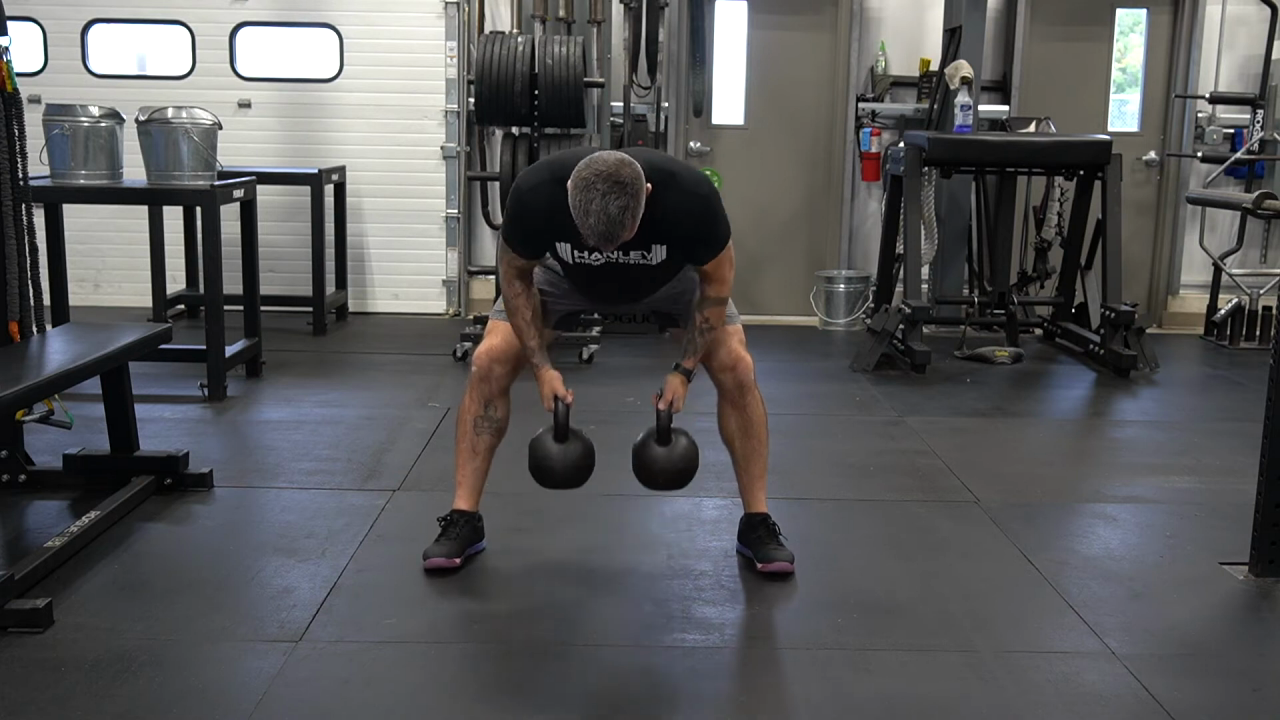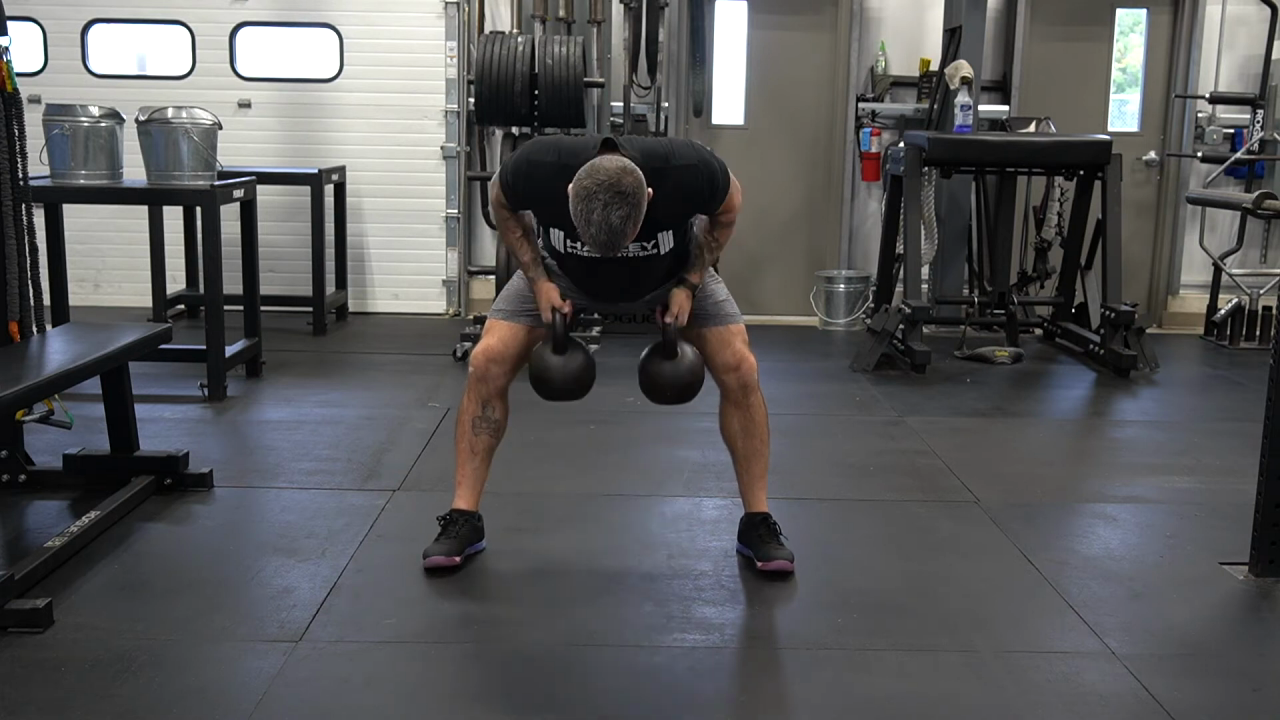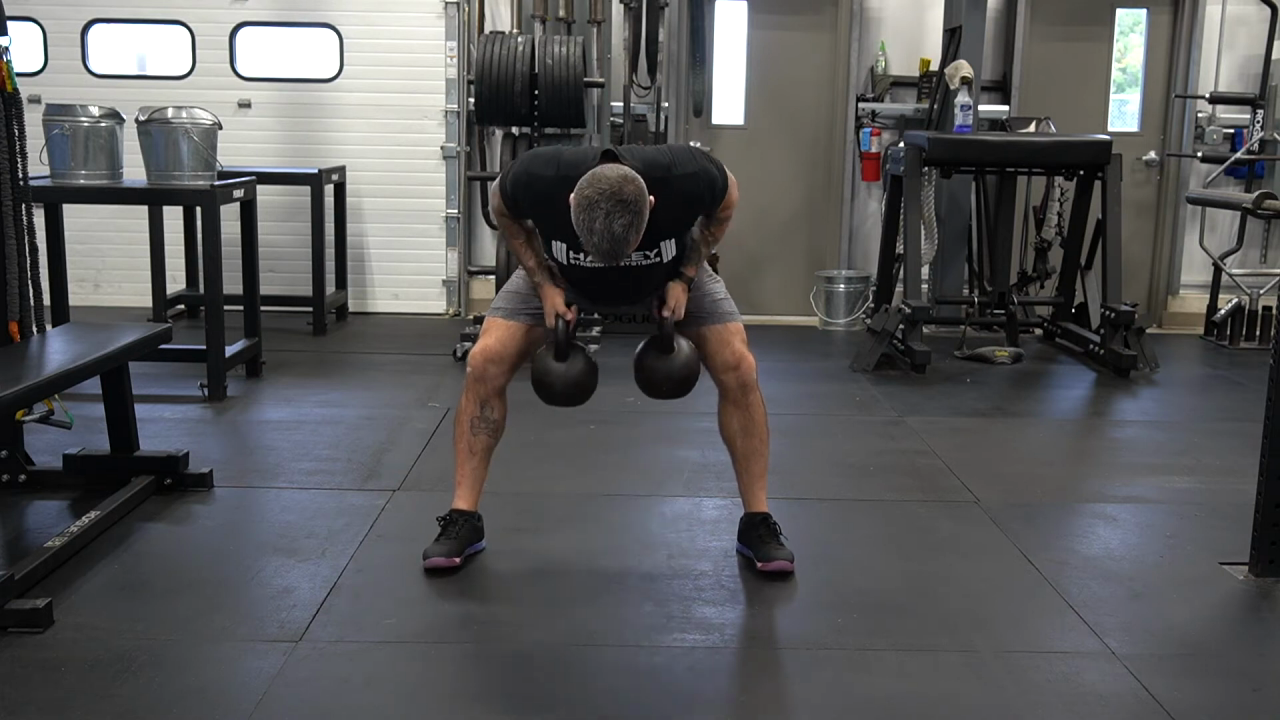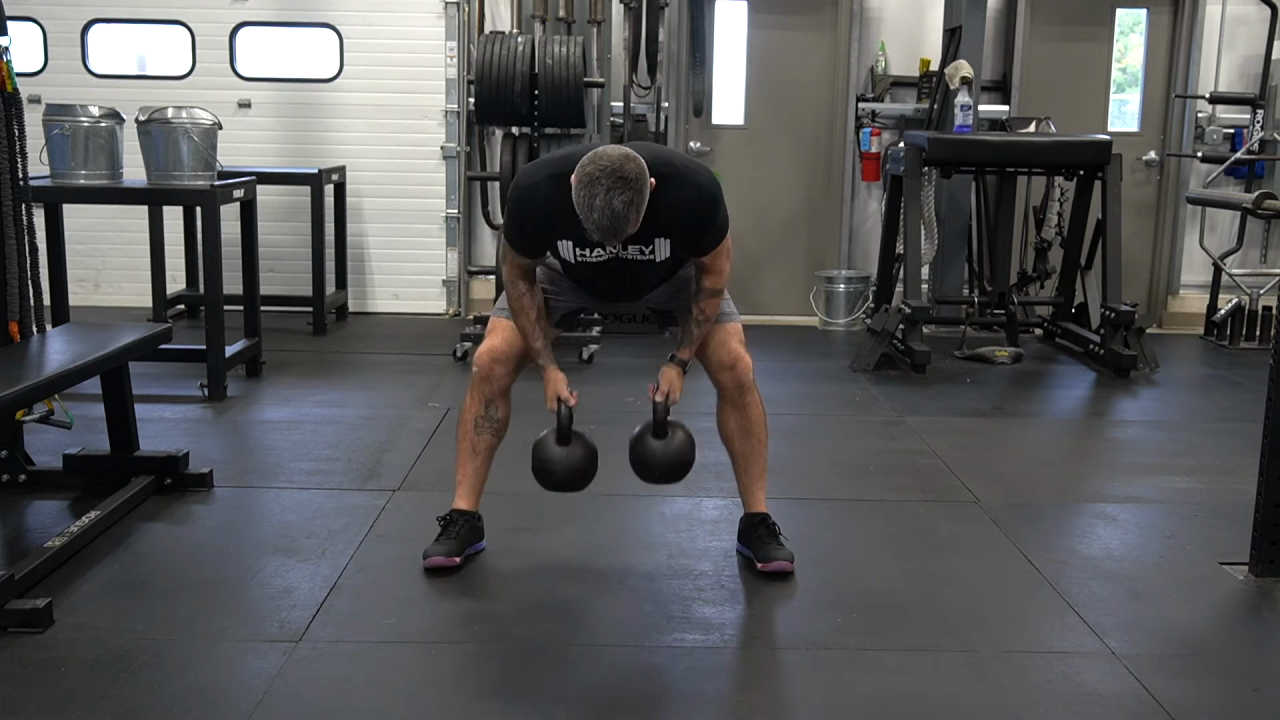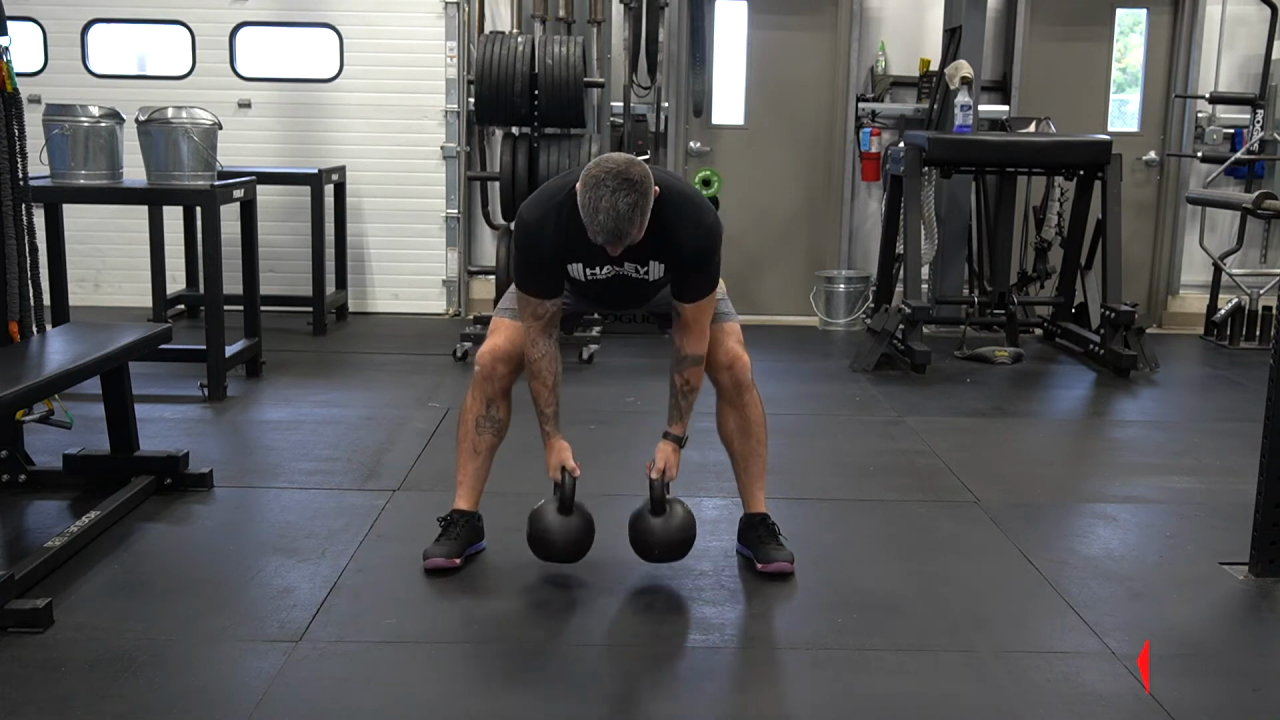
dt=0.2s
person 1, frame 1
left shoulder: (689, 195)
right shoulder: (536, 192)
left elbow: (717, 283)
right elbow: (516, 277)
left wrist: (684, 371)
right wrist: (541, 366)
left hip: (668, 275)
right hip: (564, 272)
left knee: (737, 370)
right knee: (490, 362)
left ankle: (758, 523)
right ankle: (463, 519)
person 1, frame 2
left shoulder: (688, 170)
right shoulder: (538, 168)
left elbow: (727, 206)
right elbow: (502, 202)
left wrist: (690, 282)
right wrist: (538, 279)
left hip: (669, 273)
right hip: (564, 272)
left knee: (740, 370)
right knee: (487, 364)
left ankle: (757, 523)
right ankle: (463, 518)
person 1, frame 3
left shoulder: (687, 177)
right shoulder: (538, 179)
left elbow: (725, 200)
right elbow: (504, 208)
left wrist: (686, 275)
right wrist: (543, 282)
left hip: (668, 275)
left knee: (738, 369)
right knee: (485, 363)
left ankle: (757, 522)
right ankle: (463, 519)
person 1, frame 4
left shoulder: (691, 186)
right shoulder: (537, 187)
left elbow: (714, 272)
right elbow: (518, 272)
left wrist: (679, 360)
right wrist: (547, 366)
left hip: (669, 272)
right hip: (564, 270)
left knee: (735, 368)
right knee: (491, 362)
left ankle: (757, 523)
right ankle: (463, 519)
person 1, frame 5
left shoulder: (692, 219)
right shoulder: (541, 218)
left elbow: (693, 335)
right elbow: (538, 331)
left wrist: (673, 437)
right wrist: (553, 437)
left hip: (668, 278)
right hip: (567, 278)
left knee: (734, 368)
right knee: (493, 361)
left ankle: (757, 523)
right ankle: (463, 519)
